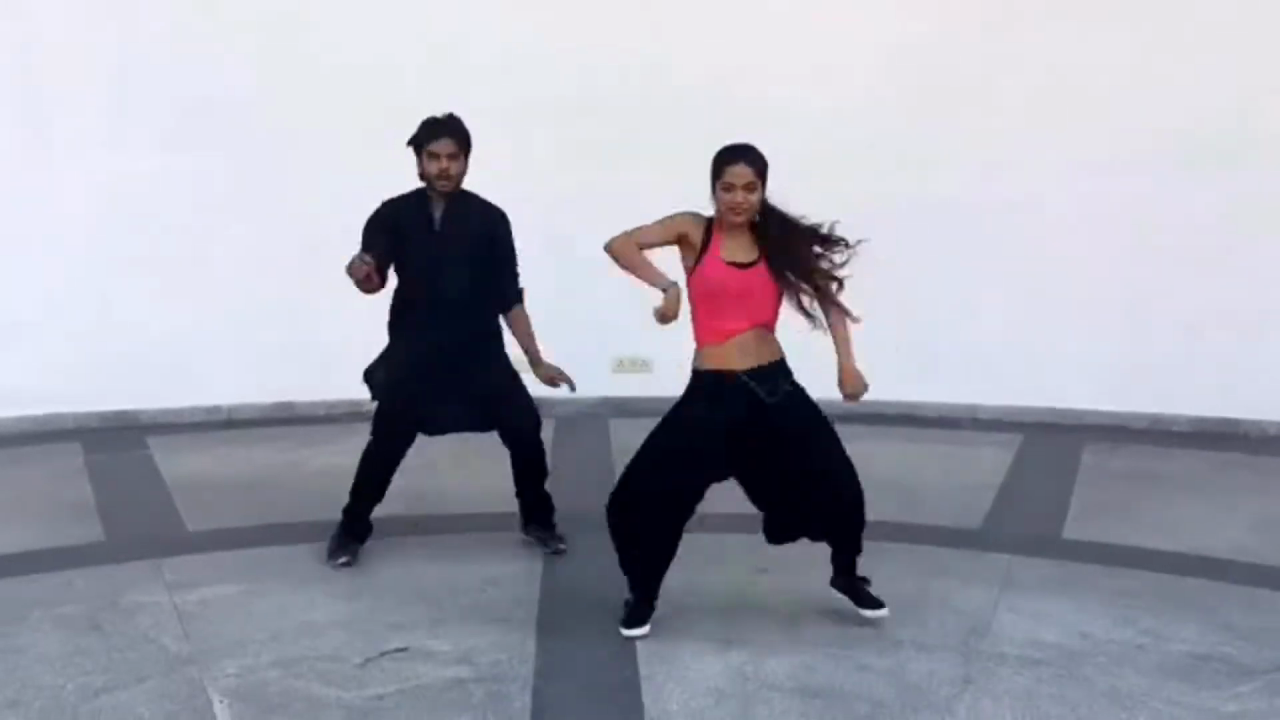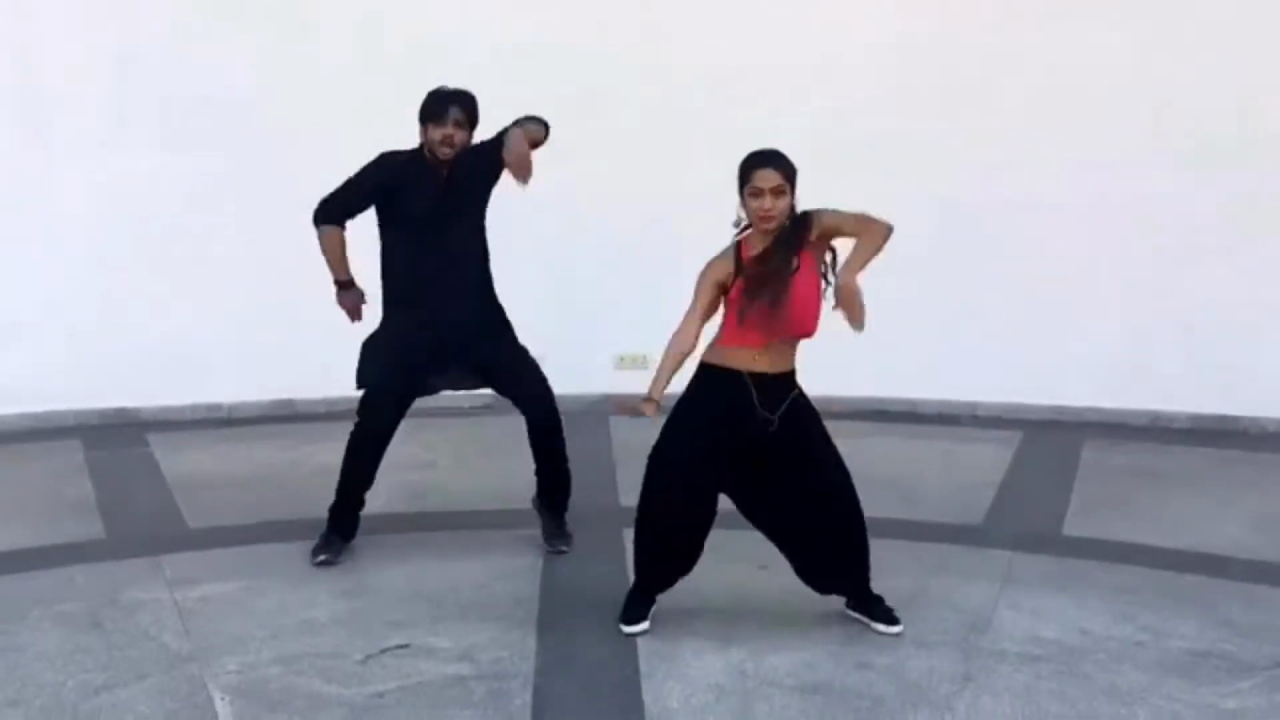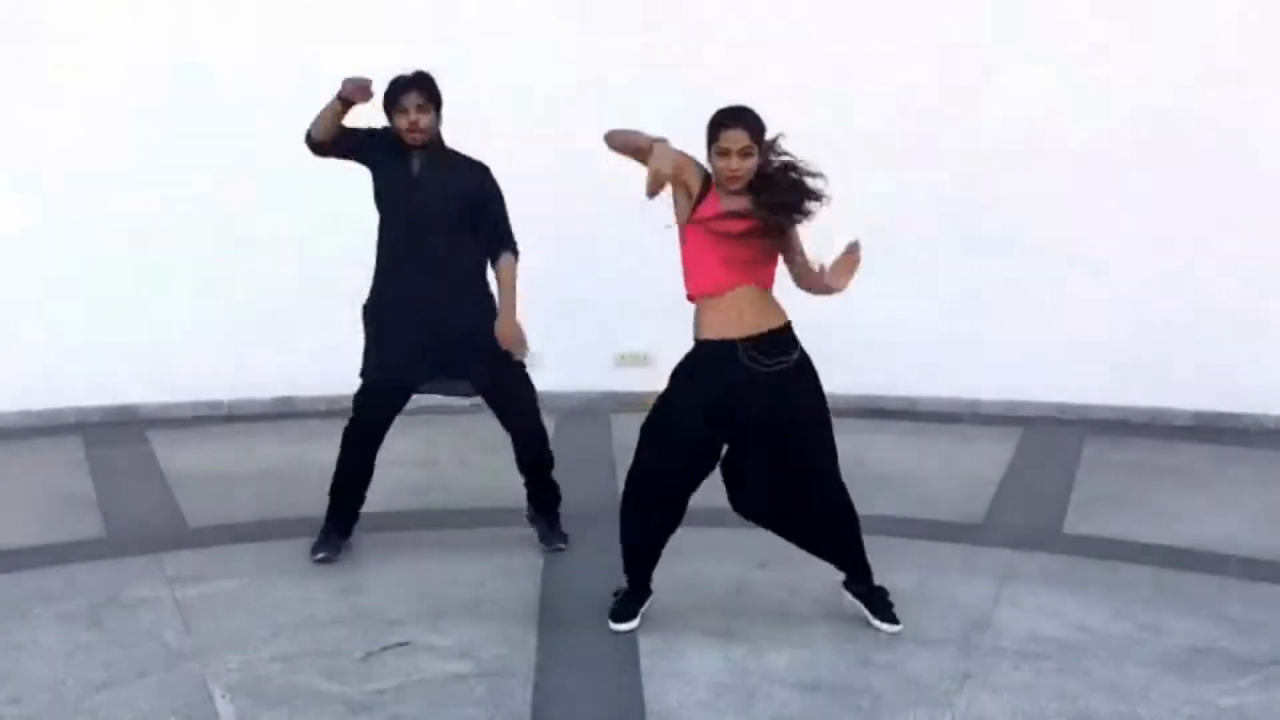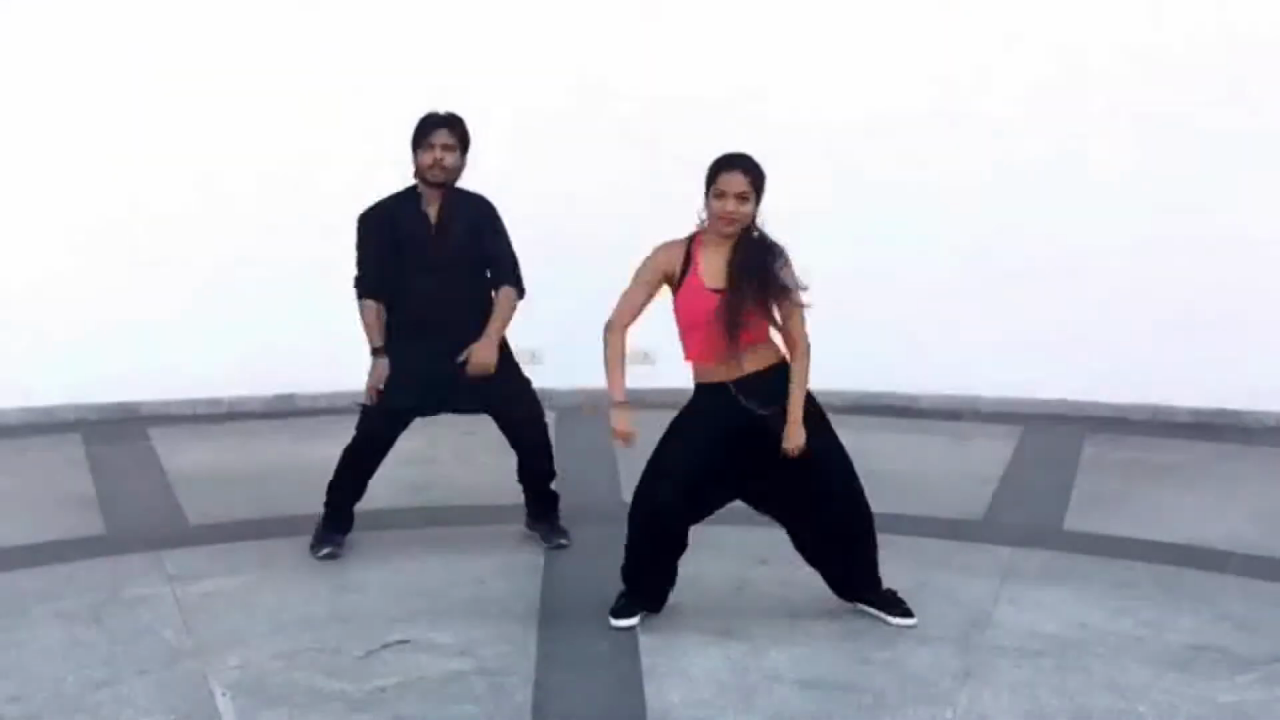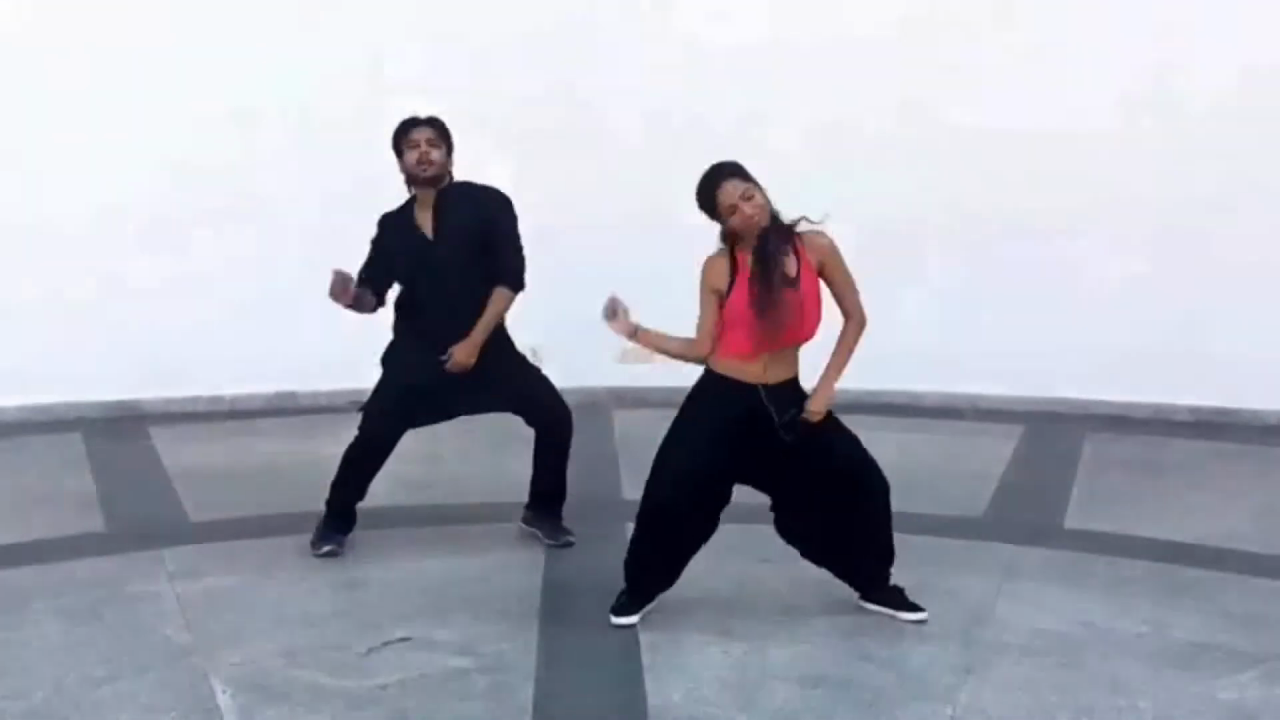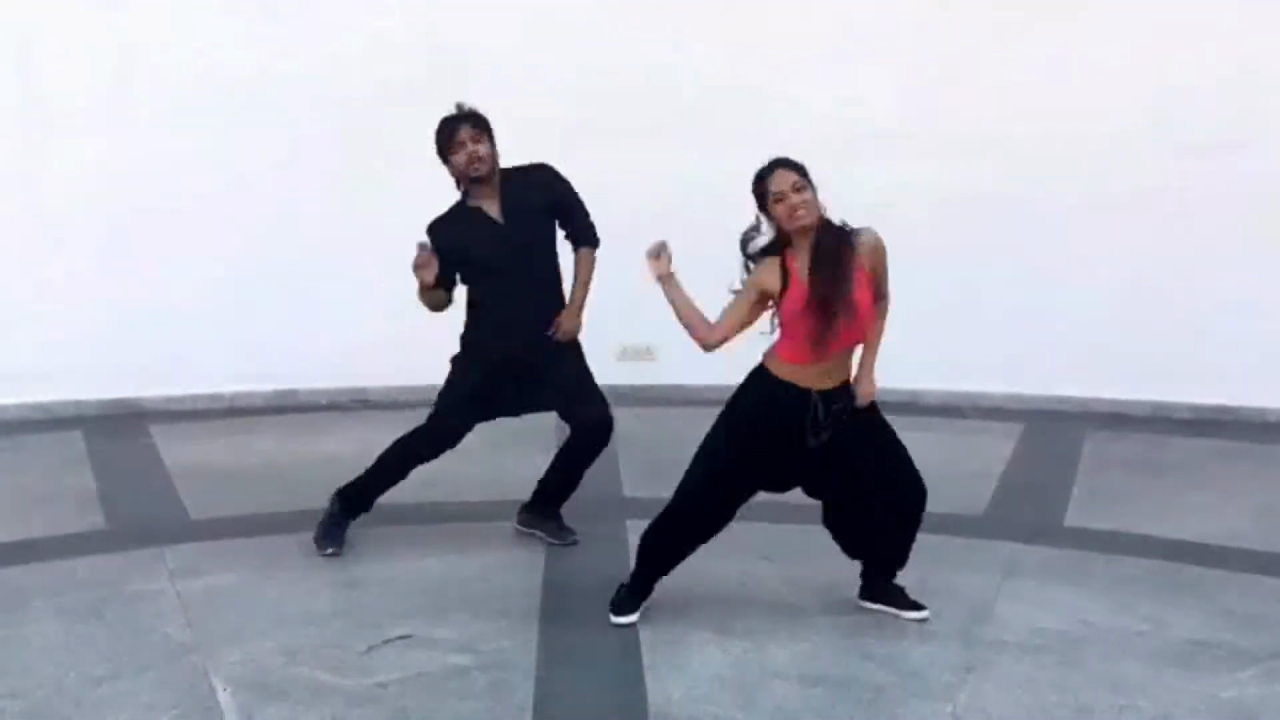
dt=0.3s
person 1, frame 1
left shoulder: (779, 241)
right shoulder: (692, 231)
left elbow: (823, 291)
right elbow: (618, 245)
left wrist: (847, 360)
right wrist: (666, 284)
left hip: (775, 388)
right hip: (711, 392)
left knee: (835, 487)
right knee: (645, 493)
left ankle: (846, 575)
right ankle: (642, 593)
person 1, frame 2
left shoulder: (811, 232)
right shoulder: (726, 263)
left elbow: (878, 229)
right elbow: (689, 328)
left wrist: (848, 276)
right wrist: (659, 386)
left hip: (780, 395)
right hip: (717, 392)
left knee: (828, 501)
right knee: (671, 494)
left ankle: (858, 592)
right ankle: (644, 592)
person 1, frame 3
left shoulder: (775, 203)
right shoulder: (692, 184)
left elbow: (805, 278)
right elbow: (615, 140)
left wrist: (832, 280)
right wrist: (656, 150)
left hip: (778, 356)
right hip: (712, 362)
left knee: (812, 480)
right knee: (655, 479)
left ankle: (861, 583)
right ankle: (636, 587)
person 1, frame 4
left shoulder: (769, 259)
right shoulder: (673, 257)
left elbow: (797, 342)
right elbow: (617, 326)
left wrist: (796, 418)
right wrist: (618, 401)
left hip: (774, 391)
right hip: (711, 403)
left knee: (837, 495)
right knee: (656, 502)
left ankle: (867, 589)
right ankle: (641, 592)
person 1, frame 5
left shoulder: (813, 246)
right shoulder: (718, 269)
left elbow: (854, 318)
right elbow: (701, 350)
left wrist: (826, 386)
right wrist: (635, 332)
left hip: (789, 399)
right hip: (721, 400)
left knee: (863, 487)
right knee: (670, 498)
left ankle: (874, 585)
right ankle: (640, 587)
person 1, frame 6
left shoulder: (865, 247)
right shoulder: (769, 272)
left elbow: (879, 304)
right elbow: (711, 338)
left wrist: (868, 369)
right wrist: (666, 279)
left hip: (839, 400)
right hip: (773, 400)
left knee: (902, 494)
right knee: (708, 495)
left ankle: (878, 584)
right ankle: (639, 582)
person 2, frame 1
left shoulder: (488, 219)
right shoulder: (395, 213)
left elbow: (508, 298)
right elbow: (372, 277)
left wrist: (537, 361)
right wrist: (363, 270)
left hip: (479, 351)
right hip: (413, 353)
left knee: (526, 434)
right knee: (389, 440)
left ankle: (538, 519)
right ankle: (352, 528)
person 2, frame 2
left shoulder: (478, 167)
right shoulder: (394, 170)
left elbow: (534, 129)
right elbow: (328, 213)
left wrist: (520, 138)
right wrist: (344, 282)
left hip: (478, 320)
right hip: (408, 327)
left knee: (540, 404)
right knee: (372, 426)
left ankle: (552, 505)
right ankle: (339, 525)
person 2, frame 3
left shoulder: (471, 173)
right shoulder: (383, 151)
left elbow: (502, 244)
right elbow: (318, 141)
left wrist: (507, 313)
right wrist: (343, 102)
left hip: (471, 317)
right hip: (401, 319)
left knee: (523, 415)
right knee: (366, 422)
left ankle: (545, 511)
right ankle: (337, 525)
person 2, frame 4
left shoulder: (479, 211)
right shoulder: (381, 217)
left elbow: (508, 282)
right elbow: (369, 292)
left wrist: (491, 343)
right wrist: (379, 354)
left hip: (477, 346)
right hip: (408, 350)
left knee: (530, 426)
right knee: (370, 438)
left ankle: (542, 513)
right ankle: (334, 520)
person 2, frame 5
left shoulder: (487, 205)
right shoulder: (392, 226)
left elbow: (511, 278)
right elbow: (373, 298)
left wrist: (475, 342)
right wrist: (351, 295)
left hip: (482, 344)
right hip: (415, 352)
left knee: (555, 418)
right knee: (373, 438)
left ankle: (543, 511)
right ankle: (337, 520)
person 2, frame 6
left shoulder: (539, 181)
right shoulder: (449, 229)
left elbow: (585, 239)
right elbow: (439, 301)
left wrist: (575, 308)
right wrist: (427, 282)
left hip: (552, 336)
right hip: (489, 347)
left knee: (596, 425)
right knee: (439, 433)
left ankle: (541, 510)
right ankle: (347, 504)
